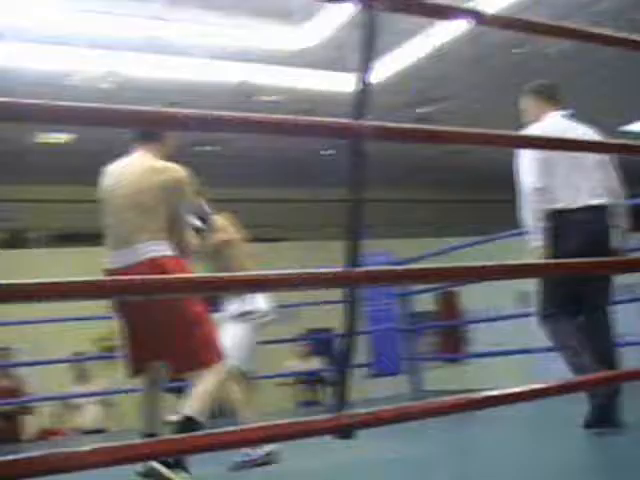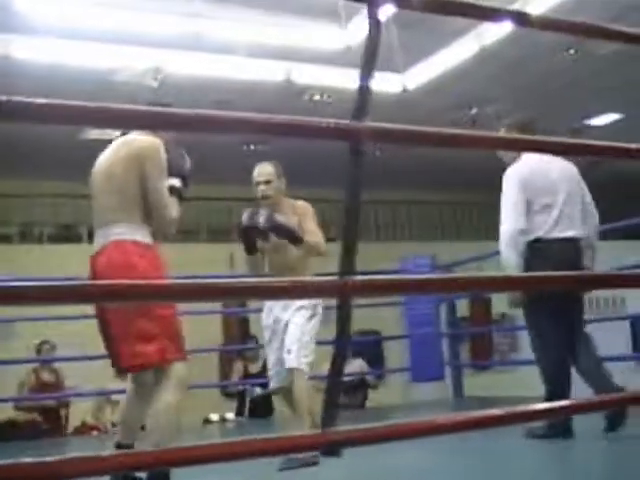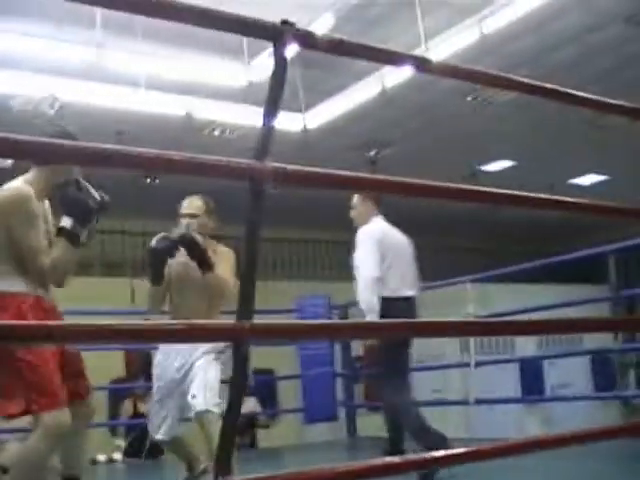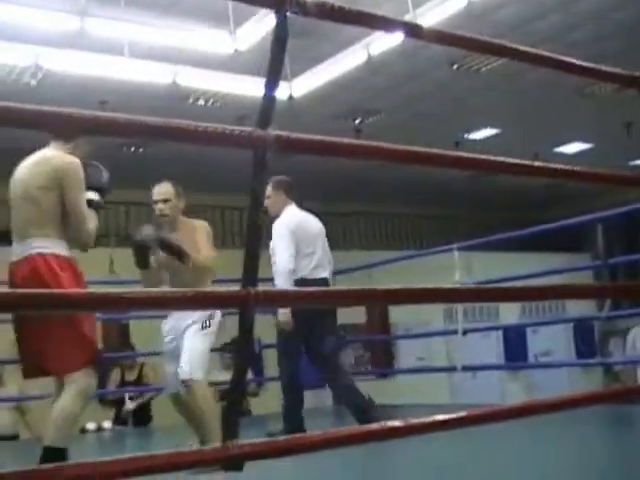
dt=0.7s
person 1, frame 1
left shoulder: (108, 175)
right shoulder: (173, 175)
right elbow: (181, 242)
right wrist: (194, 219)
left hip: (121, 276)
right hip: (159, 271)
left knee: (152, 371)
right knee: (211, 368)
person 1, frame 2
left shoulder: (108, 154)
right shoulder: (149, 146)
right elbow: (164, 224)
left wrist: (168, 182)
right wrist: (176, 182)
left hip: (106, 261)
right hip: (131, 258)
left knee: (144, 377)
right knee: (172, 374)
person 1, frame 3
left shoulder: (40, 202)
left elbow: (59, 277)
right elbow: (44, 270)
left wrist: (82, 227)
right wrist: (71, 222)
left hip: (38, 311)
left knee: (80, 408)
right knee: (54, 420)
person 1, frame 4
left shoulder: (23, 168)
right shoulder: (68, 164)
right elbow: (84, 237)
right wrist: (93, 197)
left hip: (21, 270)
right hip: (50, 269)
left knee: (67, 378)
right knee: (81, 379)
left ankle: (58, 468)
person 2, frame 1
left shoulder: (535, 135)
right shoulder: (592, 135)
left elbow: (533, 189)
right elbow: (616, 190)
left wrist: (539, 240)
right wrist: (617, 234)
left hip: (565, 227)
right hip: (599, 223)
left knee: (557, 313)
right knee: (596, 314)
left ankle: (599, 384)
right ankle: (607, 406)
person 2, frame 2
left shoulder: (517, 172)
right shoulder: (568, 167)
left elbow: (513, 227)
right elbow: (591, 216)
left wrist: (514, 276)
right wrist: (588, 258)
left hip: (540, 256)
right hip: (572, 253)
left knee: (547, 338)
right knee: (574, 333)
left ankle: (558, 419)
right ankle: (610, 395)
person 2, frame 3
left shoulder: (369, 234)
right shoulder: (400, 236)
left elbow: (371, 277)
right elbow: (413, 280)
left wrist: (370, 318)
left hip: (386, 312)
right hip: (405, 310)
left knee: (384, 384)
right knee: (395, 381)
left ankle: (430, 439)
right ankle: (396, 451)
person 2, frame 4
left shoulder: (283, 223)
right shoulder: (314, 221)
left elbow: (285, 266)
left wrist: (284, 305)
right hip: (322, 289)
left knee: (289, 361)
right knee: (326, 358)
left ankle: (293, 426)
right ankle: (363, 410)
person 3, frame 1
left shoulder: (217, 223)
right shoulder: (204, 228)
left hip: (247, 302)
right hip: (237, 302)
left knee: (226, 373)
right knee: (238, 374)
left ankle: (260, 446)
person 3, frame 2
left shoulder: (301, 209)
right shoulder: (259, 219)
left elbow: (321, 248)
right elbow: (257, 272)
left wrist: (292, 235)
right wrist: (250, 244)
left hip: (302, 296)
right hip: (273, 301)
left knee: (296, 365)
right knee: (280, 379)
right ankle: (317, 433)
person 3, frame 3
left shoulder: (223, 253)
right shoulder: (172, 255)
left elbow: (227, 293)
right elbow: (154, 307)
left wrist: (202, 257)
right wrist: (156, 271)
left hip: (205, 344)
right hip: (171, 346)
left knee: (204, 408)
right knee: (161, 430)
person 3, frame 4
left shoulder: (199, 229)
right shoulder: (159, 238)
left elbow: (207, 265)
right elbow: (151, 284)
left wrist: (175, 249)
right wrist: (141, 256)
left hip: (201, 310)
right hip: (175, 314)
left knee: (191, 375)
right knee: (176, 391)
left ankle: (217, 446)
right ankle: (206, 440)
